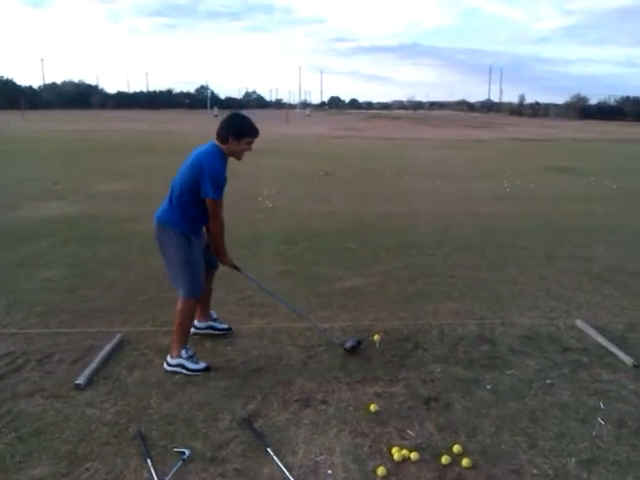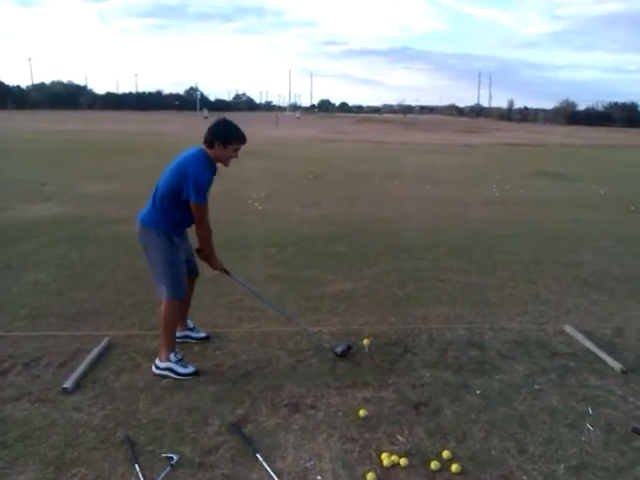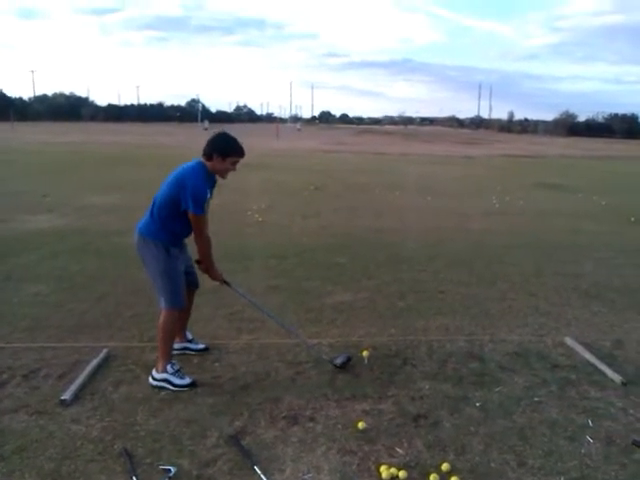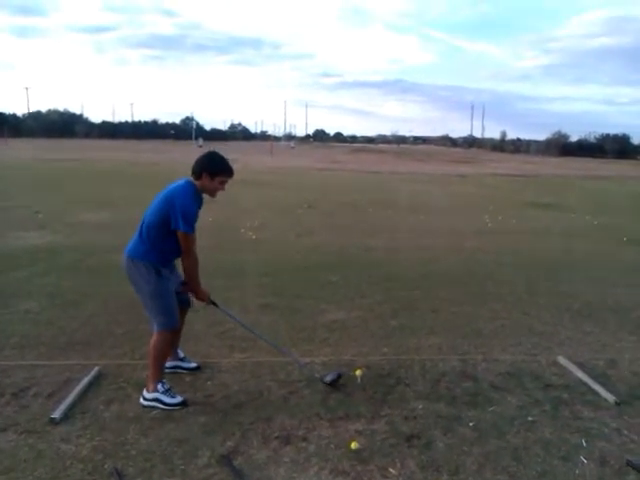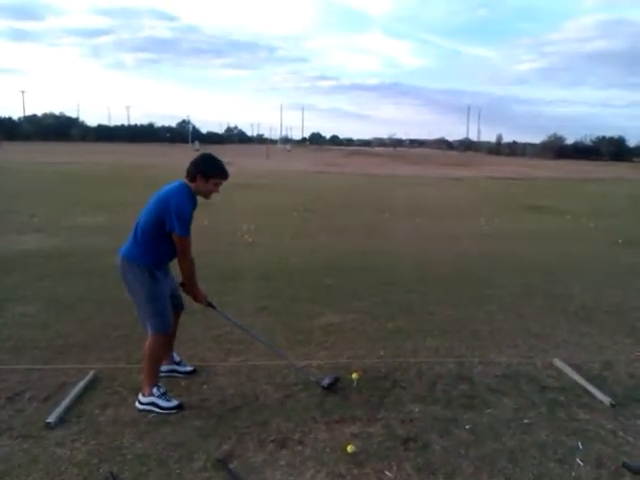
dt=0.3s
person 1, frame 1
left shoulder: (210, 152)
right shoulder: (213, 165)
left elbow: (209, 212)
right elbow: (216, 217)
left wrist: (213, 244)
right wrist: (222, 252)
left hip: (186, 224)
right hip: (175, 229)
left knee: (207, 267)
right knee: (190, 290)
left ankle: (203, 319)
right ankle: (176, 354)
person 1, frame 2
left shoulder: (203, 161)
right shoulder: (196, 169)
left elbow: (199, 216)
right elbow: (202, 221)
left wrist: (204, 248)
right wrist: (212, 256)
left hip: (173, 227)
right hip: (157, 230)
left knee: (189, 275)
right knee: (173, 292)
left ankle: (182, 328)
right ankle: (165, 358)
person 1, frame 3
left shoulder: (205, 175)
right shoulder: (194, 181)
left elbow: (200, 227)
right elbow: (200, 232)
left wrist: (204, 260)
right wrist: (211, 267)
left hip: (171, 238)
right hip: (155, 241)
left knee: (189, 286)
right knee: (173, 302)
left ankle: (180, 339)
right ankle: (162, 369)
person 1, frame 4
left shoulder: (188, 190)
right shoulder: (185, 200)
left elbow: (185, 248)
right elbow: (189, 252)
left wrist: (190, 282)
right wrist: (197, 288)
left hip: (160, 259)
right hip: (145, 263)
left knee: (181, 305)
right knee: (166, 323)
left ankle: (172, 357)
right ankle: (153, 389)
person 1, frame 5
left shoulder: (181, 192)
right shoulder: (179, 202)
left elbow: (180, 249)
right elbow: (184, 254)
left wrist: (188, 284)
right wrist: (195, 289)
left hip: (154, 262)
right hip: (139, 265)
left knee: (174, 308)
right knee: (159, 326)
left ankle: (168, 361)
right ankle: (148, 393)
